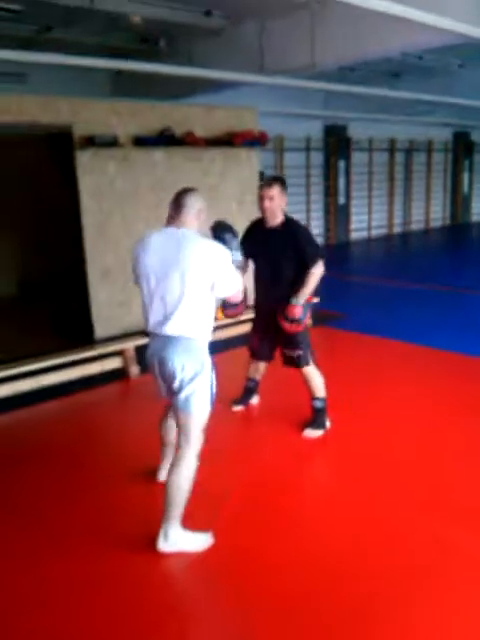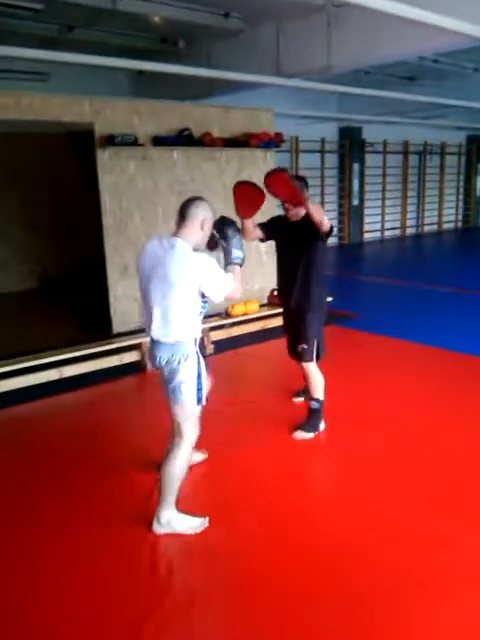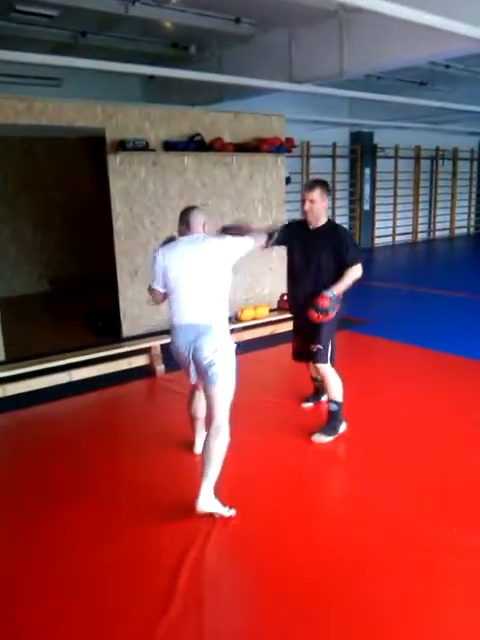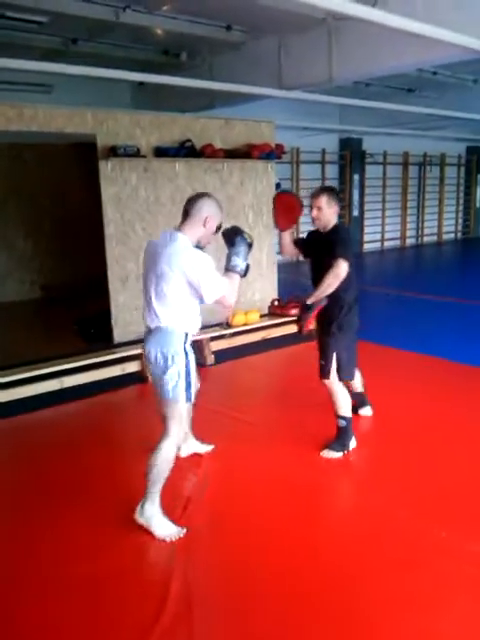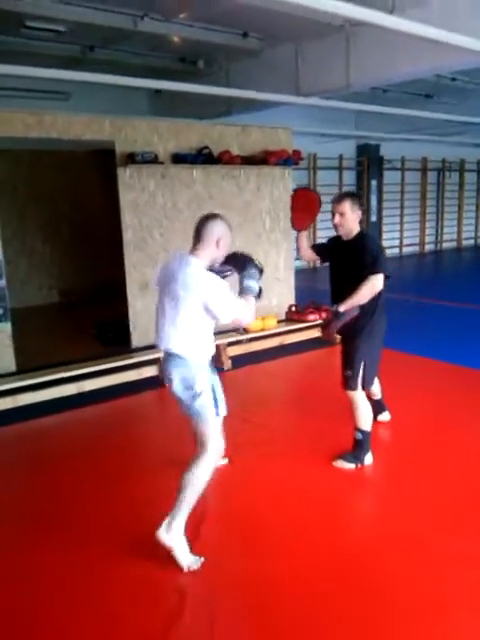
dt=0.5s
person 1, frame 1
left shoulder: (144, 246)
right shoulder: (210, 250)
right elbow: (236, 294)
right wrist: (232, 254)
left hip: (157, 346)
right hip: (189, 350)
left knee: (176, 406)
right knee: (191, 443)
left ankle: (166, 466)
right ankle: (171, 534)
person 1, frame 2
left shoulder: (150, 248)
right shoulder: (198, 263)
right elbow: (234, 291)
left wrist: (202, 249)
right wrist: (233, 248)
left hip: (160, 344)
right hip: (180, 351)
left knee: (201, 389)
right knee: (186, 434)
left ankle: (181, 457)
right ankle: (166, 515)
person 1, frame 3
left shoulder: (162, 254)
right shoulder: (219, 245)
left elbow: (156, 298)
right elbow: (257, 240)
right wrist: (233, 234)
left hip: (180, 336)
right hip: (213, 336)
left knee: (199, 385)
right knee: (221, 417)
left ankle: (199, 439)
right ankle: (207, 495)
person 1, frame 4
left shoulder: (158, 243)
right shoulder: (192, 257)
right elbow: (228, 298)
left wrist: (199, 247)
right wrist: (238, 255)
left hip: (159, 337)
right hip: (173, 343)
left knee: (191, 389)
right knee: (174, 431)
left ankle: (187, 442)
right ankle: (149, 508)
person 1, frame 5
left shoulder: (170, 266)
right shoulder: (206, 282)
right elbow: (244, 317)
right wrist: (250, 278)
left hip: (172, 360)
right hip: (192, 367)
left knee: (203, 417)
right knee: (213, 449)
left ankle: (201, 462)
right ankle: (173, 527)
person 2, frame 1
left shoulder: (297, 232)
right shoulder: (254, 230)
left elbow: (318, 267)
right elbow: (244, 260)
left wrist: (302, 297)
left hip: (291, 309)
right hip: (265, 307)
left knee: (304, 364)
right knee: (258, 353)
left ankle: (321, 415)
right ankle: (251, 390)
person 2, frame 2
left shoulder: (312, 224)
right shoulder: (279, 224)
left elbow: (325, 223)
right elbow: (250, 234)
left wrist: (303, 200)
left hip: (311, 302)
right hip: (289, 300)
left knee: (308, 359)
right knee: (298, 354)
left ankle: (316, 416)
right ankle: (311, 387)
person 2, frame 3
left shoulder: (339, 235)
right shoulder: (294, 229)
left elbow: (357, 269)
right elbow: (269, 239)
left wrist: (334, 291)
right hip: (300, 306)
left knee: (323, 362)
right knee: (307, 355)
left ankle: (336, 420)
right ankle: (320, 390)
person 2, frame 4
left shoulder: (341, 236)
right shoulder: (316, 236)
left elbow: (339, 271)
right elbow: (289, 250)
left wrist: (311, 301)
right wrist: (284, 226)
left hip: (341, 316)
right hip: (329, 313)
left knee: (331, 378)
right knee: (344, 367)
left ankle: (345, 437)
right ankle: (362, 403)
person 2, frame 5
left shoulder: (369, 245)
right shoulder: (336, 244)
left elbow: (376, 283)
right elbow: (305, 254)
left wrist: (341, 309)
right wrist: (302, 228)
left hip: (366, 326)
right hip: (351, 324)
left knee: (355, 389)
right knee: (365, 375)
left ankle: (362, 451)
right ankle: (380, 410)
